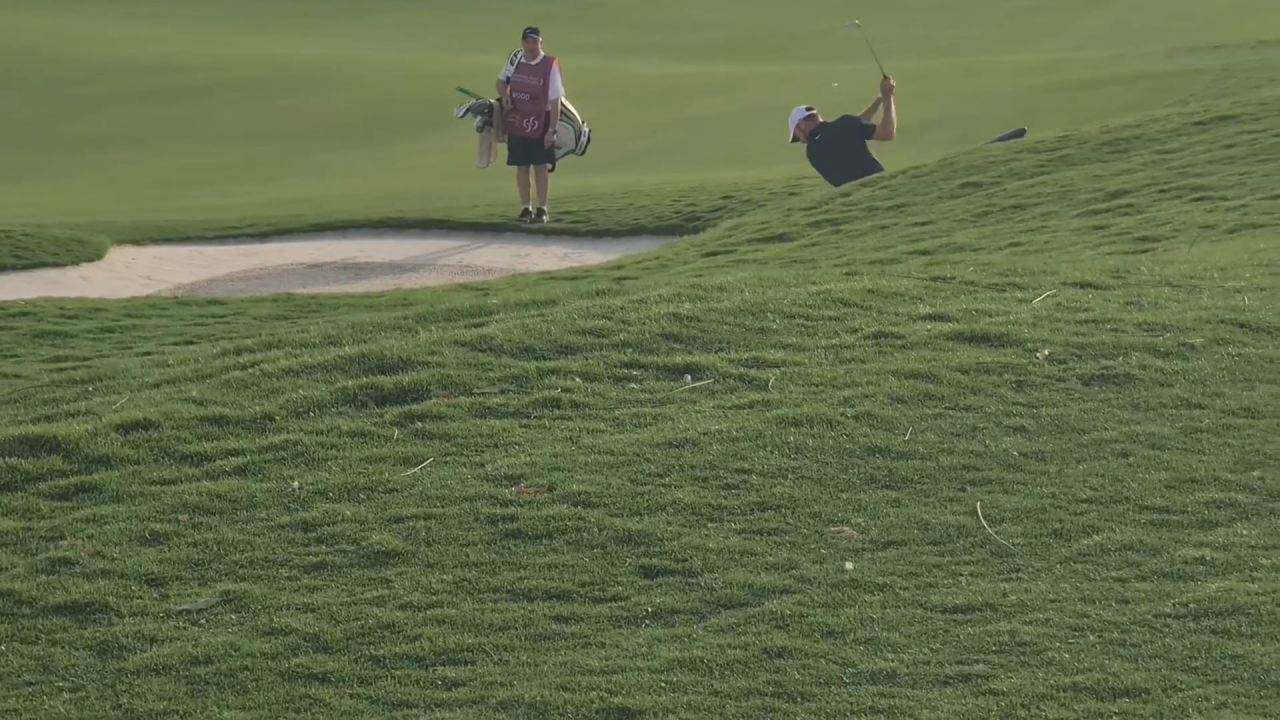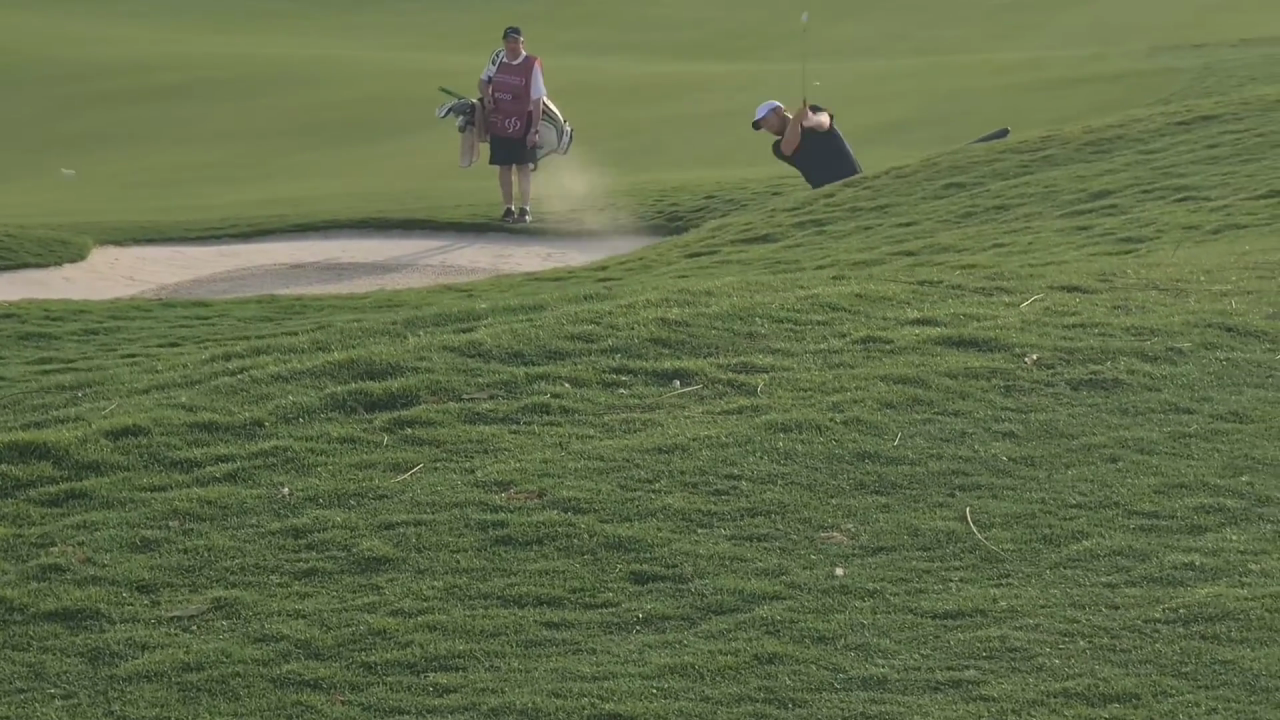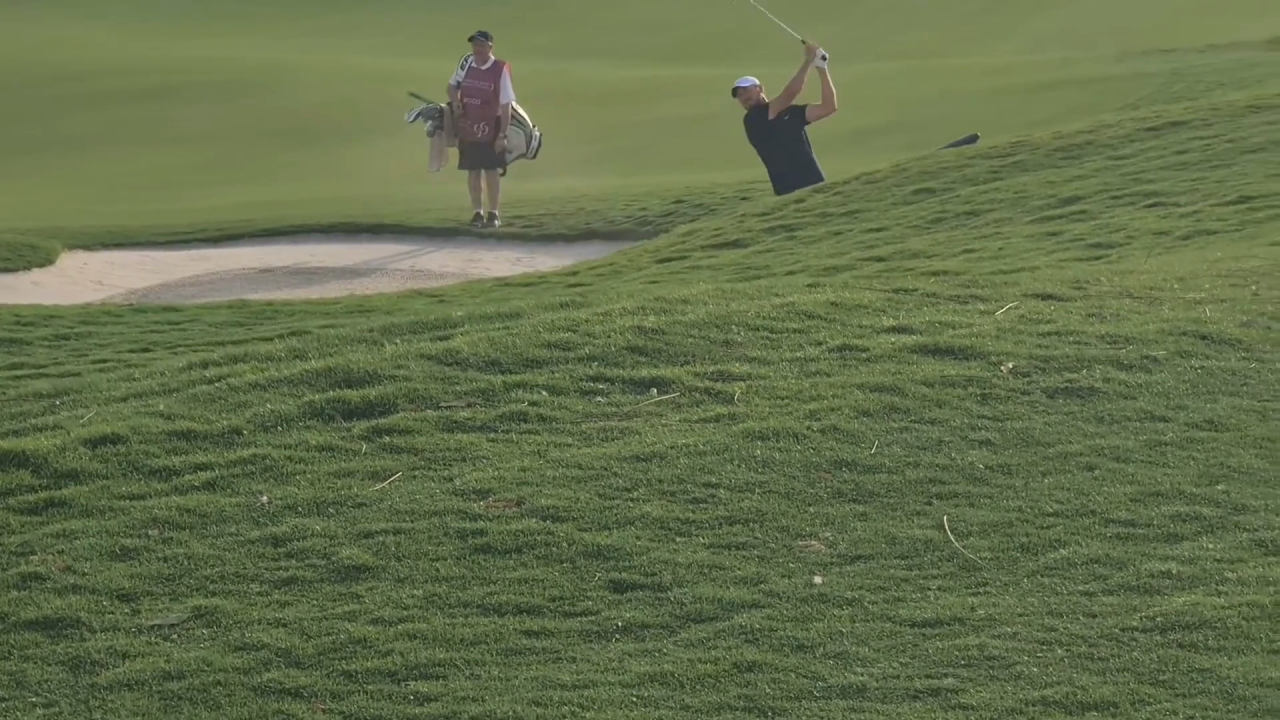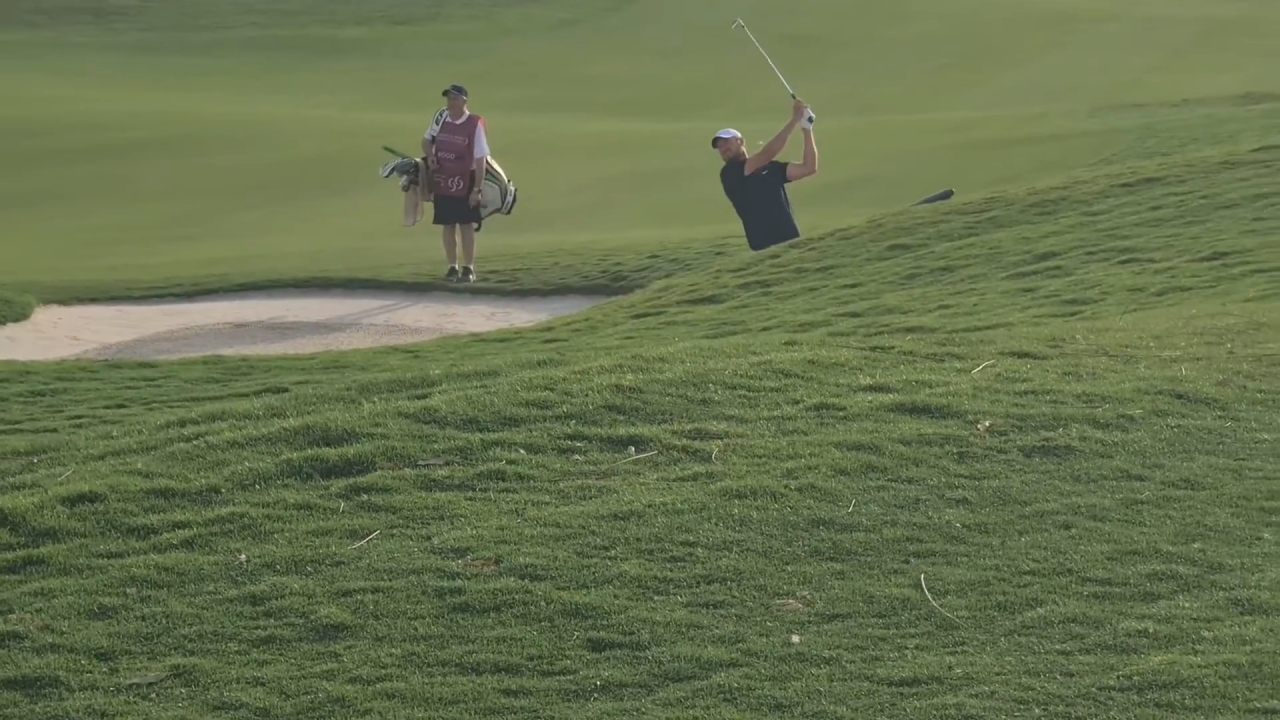
dt=0.4s
person 1, frame 1
left shoulder: (550, 64)
right shoulder: (516, 59)
left elbow: (555, 99)
right elbow: (502, 81)
left wrist: (552, 129)
right wrist: (504, 95)
left hip: (539, 123)
right hip: (516, 122)
left knee: (540, 167)
right knee: (522, 167)
left ankle: (542, 209)
right ankle: (526, 208)
person 1, frame 2
left shoulder: (532, 64)
right shoulder: (497, 58)
left elbow: (537, 99)
right elbow: (483, 80)
left wrist: (534, 129)
right wrist: (486, 96)
left hip: (521, 123)
right hip: (498, 122)
left knee: (523, 167)
right knee: (504, 167)
left ankle: (525, 209)
right ankle: (509, 208)
person 1, frame 3
left shoulder: (501, 69)
right shoulder: (466, 62)
left elbow: (506, 104)
right elbow: (452, 85)
left wrist: (502, 134)
right wrist: (455, 101)
left hip: (490, 127)
right hip: (467, 127)
left knee: (491, 172)
right knee: (473, 171)
left ankle: (494, 214)
right ankle: (478, 212)
person 1, frame 4
left shoulder: (475, 124)
right shoulder: (441, 118)
left elbow: (480, 159)
right elbow: (427, 139)
left wrist: (477, 189)
right wrist: (429, 155)
left hip: (464, 182)
right hip: (442, 181)
left knee: (466, 226)
right knee: (447, 226)
left ankle: (468, 268)
right ankle: (453, 267)
